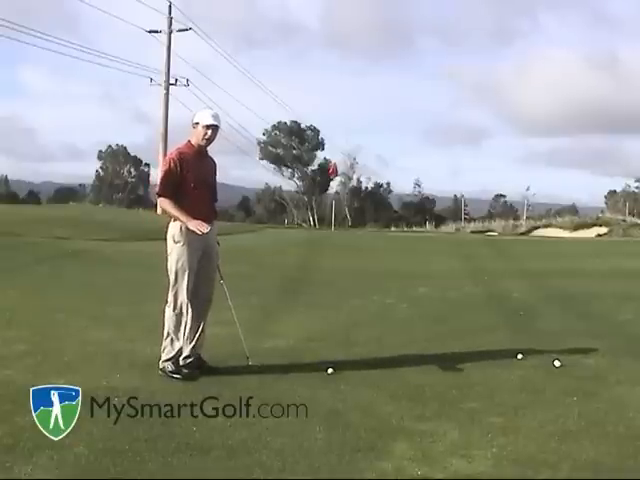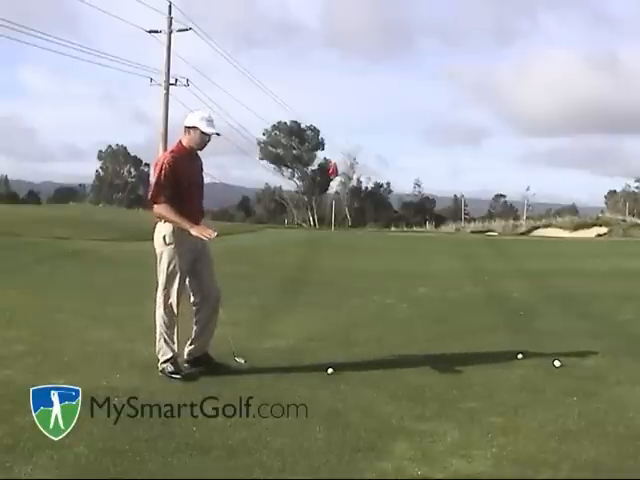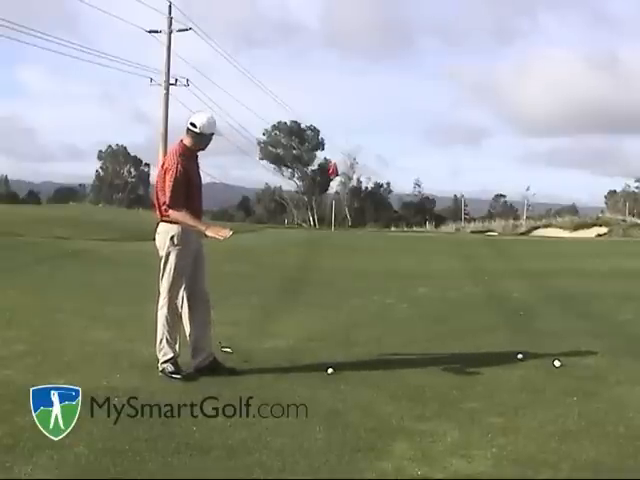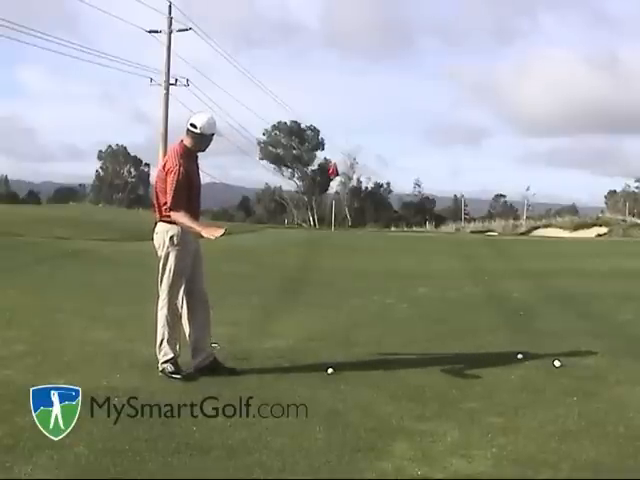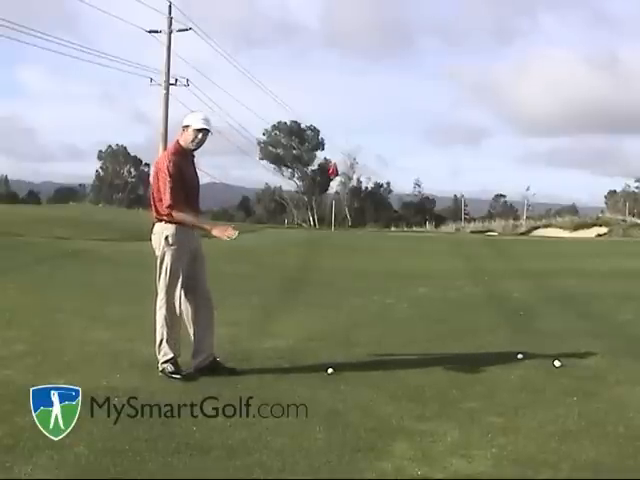
dt=0.5s
person 1, frame 1
left shoulder: (210, 162)
right shoulder: (177, 158)
right elbow: (163, 199)
left wrist: (214, 234)
right wrist: (189, 221)
left hip: (208, 233)
right hip: (183, 232)
left knee: (203, 298)
right knee: (180, 297)
left ankle: (191, 354)
right ankle: (169, 359)
person 1, frame 2
left shoulder: (196, 160)
right shoulder: (169, 161)
right elbow: (159, 205)
right wrist: (191, 227)
left hip: (195, 234)
right hip: (172, 235)
left knee: (210, 295)
right knee: (169, 299)
left ankle: (196, 352)
right ankle: (166, 359)
person 1, frame 3
left shoulder: (189, 157)
right shoulder: (177, 162)
right elbow: (174, 210)
right wrist: (206, 228)
left hip: (190, 235)
right hip: (176, 235)
left knee: (198, 298)
right knee: (171, 298)
left ankle: (203, 359)
right ankle: (167, 359)
person 1, frame 4
left shoulder: (187, 156)
right shoulder: (179, 164)
right elbow: (175, 211)
right wrist: (202, 229)
left hip: (187, 235)
right hip: (174, 234)
left knee: (197, 298)
right knee: (171, 298)
left ankle: (203, 358)
right ankle: (167, 359)
person 1, frame 5
left shoulder: (188, 159)
right shoulder: (169, 161)
right elbow: (175, 209)
left wrist: (204, 229)
right wrist: (212, 228)
left hip: (190, 234)
right hip: (172, 234)
left knee: (201, 298)
right knee: (169, 298)
left ankle: (204, 358)
right ankle: (167, 360)
